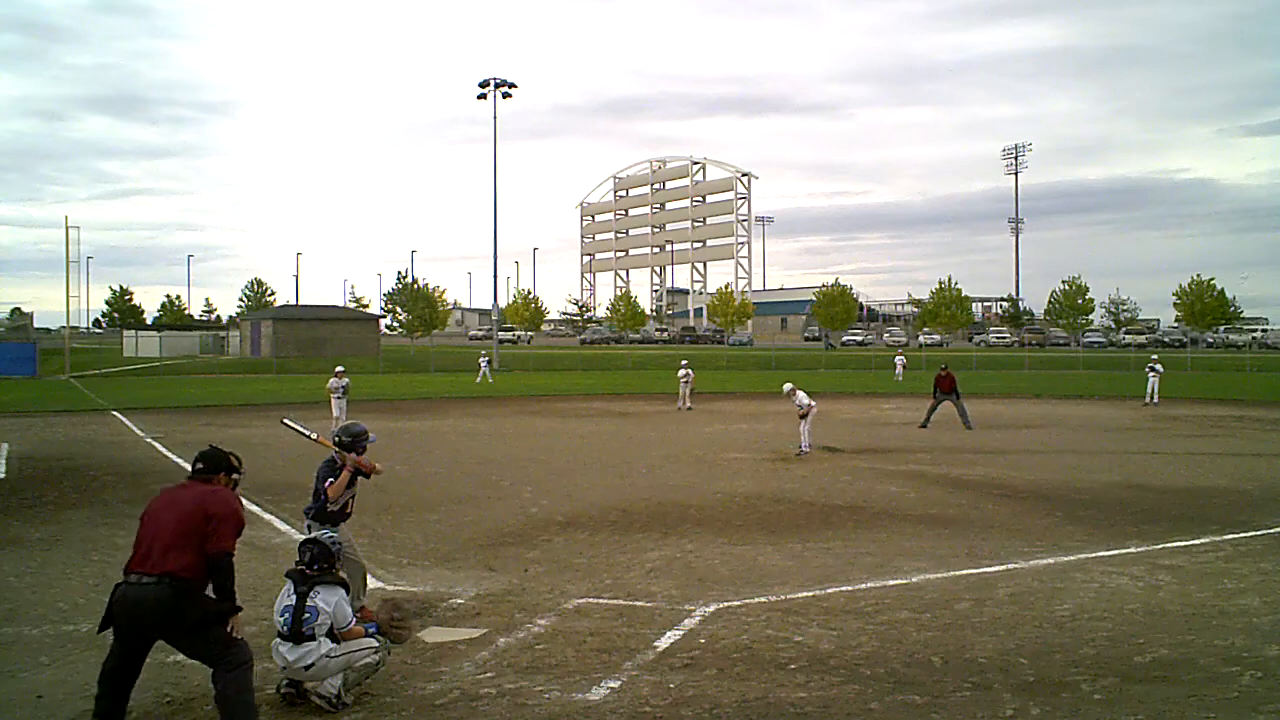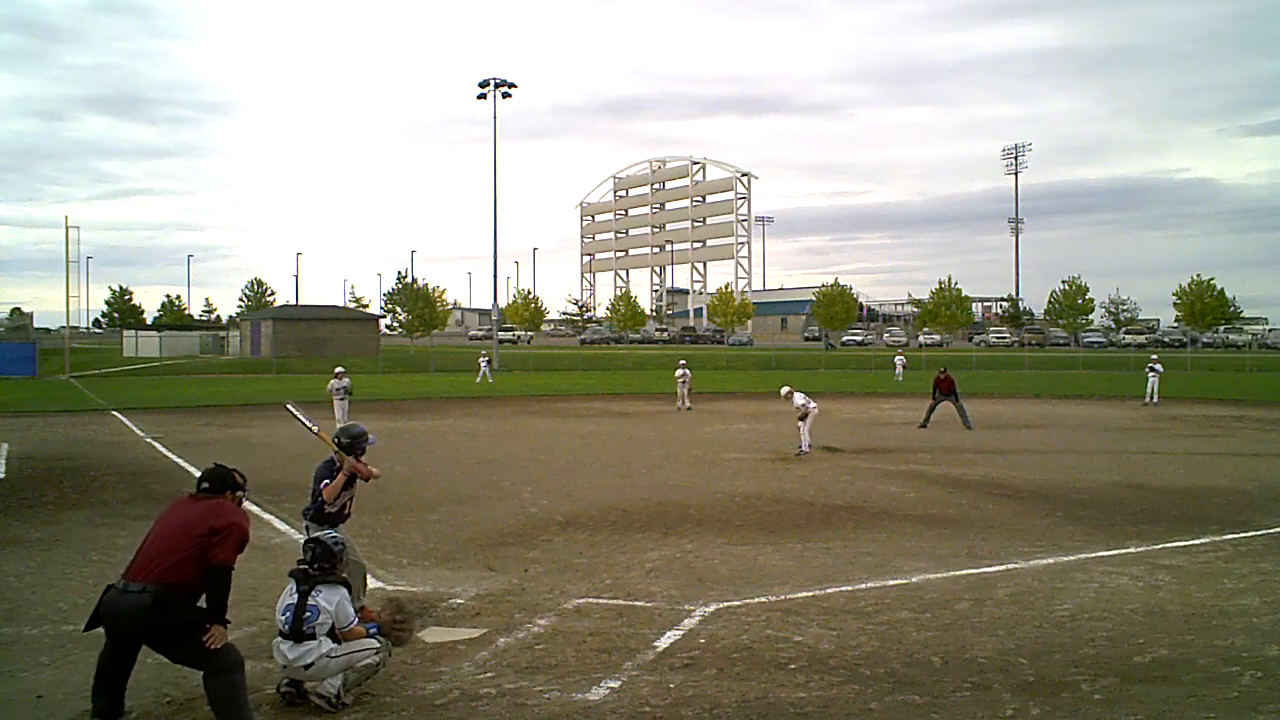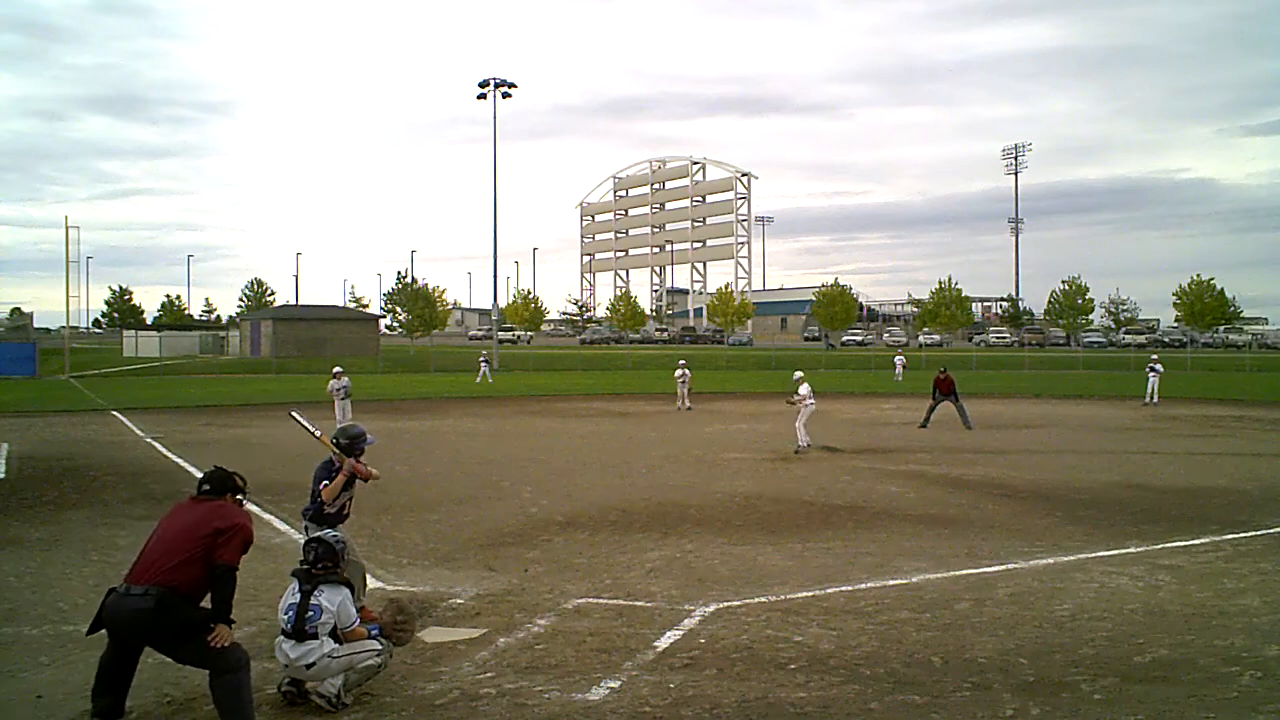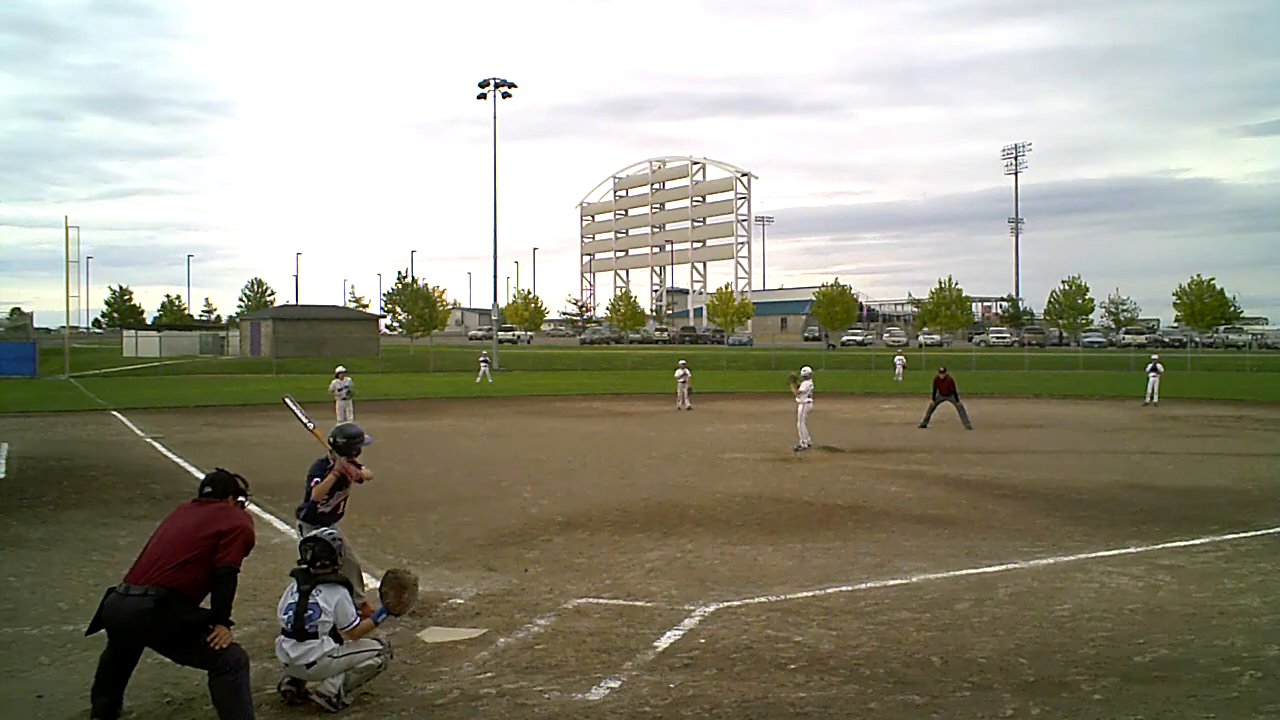
dt=0.4s
person 1, frame 1
left shoulder: (163, 496)
right shoulder: (225, 501)
right elbow: (219, 560)
right wrist: (229, 607)
left hip: (127, 597)
right hip: (171, 600)
left knee: (124, 655)
right knee: (234, 659)
person 1, frame 2
left shoulder: (178, 506)
right shoulder: (232, 516)
right elbow: (220, 572)
right wrist: (218, 621)
left hip: (115, 602)
right hip: (154, 609)
left knee: (119, 648)
right knee: (225, 663)
person 1, frame 3
left shoulder: (179, 510)
right shoulder: (236, 518)
right elbow: (224, 572)
right wrist: (222, 621)
left hip: (117, 605)
right hip: (156, 610)
left knee: (121, 650)
right knee: (232, 662)
person 1, frame 4
left shoulder: (181, 511)
right shoulder: (237, 520)
right elbow: (225, 574)
right wrist: (221, 622)
left hip: (116, 605)
right hip: (155, 610)
left knee: (120, 650)
right knee: (230, 662)
person 2, frame 1
left shoulder: (355, 462)
right shoulder: (328, 468)
left elbow: (379, 470)
right elbow: (333, 494)
left wrist: (370, 467)
right wrist: (349, 469)
left hip: (337, 526)
right hip: (318, 526)
left knee: (357, 565)
left ankle: (358, 605)
person 2, frame 2
left shoulder: (353, 463)
right shoulder: (326, 469)
left elbow: (377, 474)
right elbow: (328, 496)
left wrist: (367, 472)
right wrist: (345, 471)
left hip: (337, 526)
right hip: (317, 527)
left knee: (357, 566)
left ankle: (358, 605)
person 2, frame 3
left shoulder: (353, 464)
right shoulder: (325, 469)
left elbow: (376, 475)
right elbow: (327, 497)
left wrist: (366, 472)
right wrist: (345, 472)
left hip: (336, 526)
right hip: (316, 527)
left knee: (356, 566)
left ankle: (358, 606)
person 2, frame 4
left shoulder: (347, 465)
right shoulder: (319, 468)
left elbow: (369, 475)
right elbow: (316, 496)
left wrist: (358, 473)
right wrist: (335, 472)
left hip: (330, 525)
right hip: (311, 526)
left knee: (351, 563)
left ankle: (359, 604)
person 3, frame 1
left shoulder: (291, 584)
right shoulder: (334, 592)
right elbow: (348, 634)
right wrist: (372, 628)
left hip: (284, 662)
right hip: (313, 665)
right knee: (379, 647)
left ankle: (292, 683)
right ankle: (331, 689)
person 3, frame 2
left shoulder: (294, 584)
right shoulder: (336, 591)
left elbow: (282, 621)
right elbow: (349, 634)
right wrist: (374, 629)
left hip: (285, 663)
right hip: (313, 664)
right knee: (380, 648)
left ankle: (293, 682)
right ankle: (331, 689)
person 3, frame 3
left shoulder: (296, 584)
right shoulder: (339, 591)
left elbow: (285, 621)
right elbow: (351, 636)
right wrist: (376, 630)
left hip: (286, 662)
right hip: (315, 664)
right knee: (381, 650)
left ankle: (293, 682)
right ankle: (332, 690)
person 3, frame 4
left shoulder: (294, 585)
right shoulder: (336, 592)
left elbow: (288, 624)
right elbow: (355, 632)
right wrist: (384, 612)
left hip: (287, 661)
right hip: (316, 664)
right knee: (381, 650)
left ankle: (293, 682)
right ankle: (332, 690)
